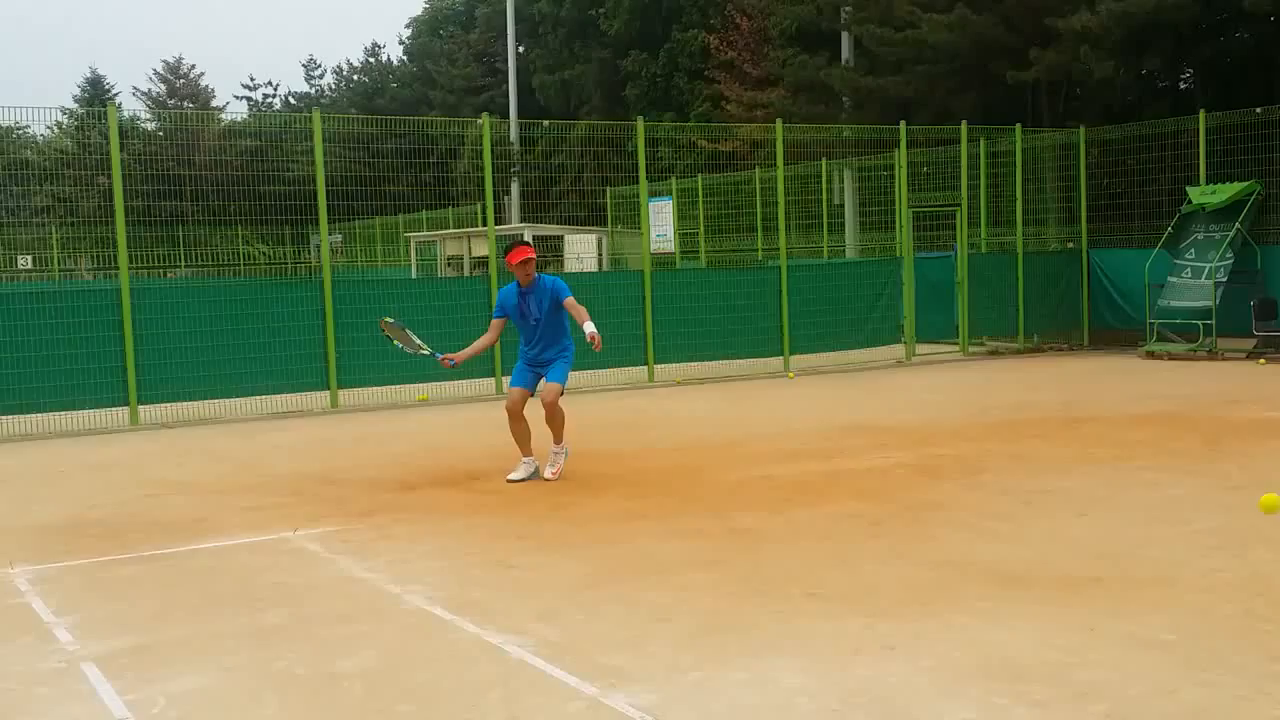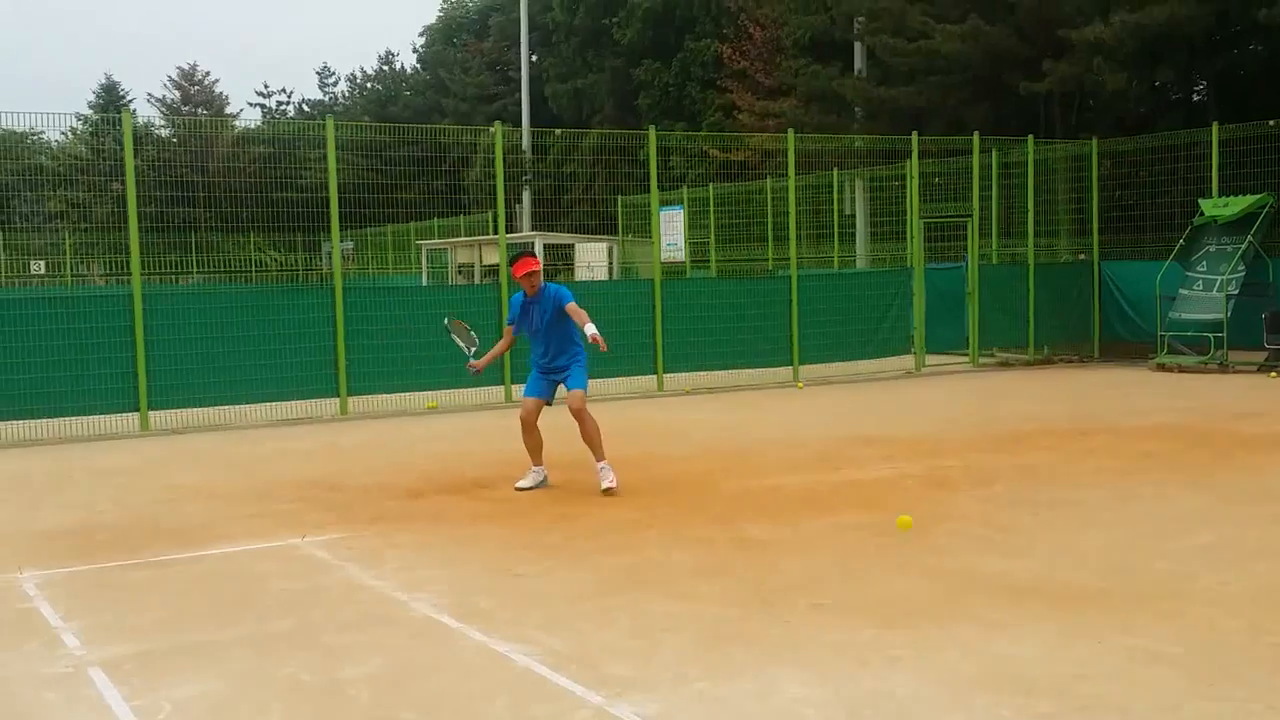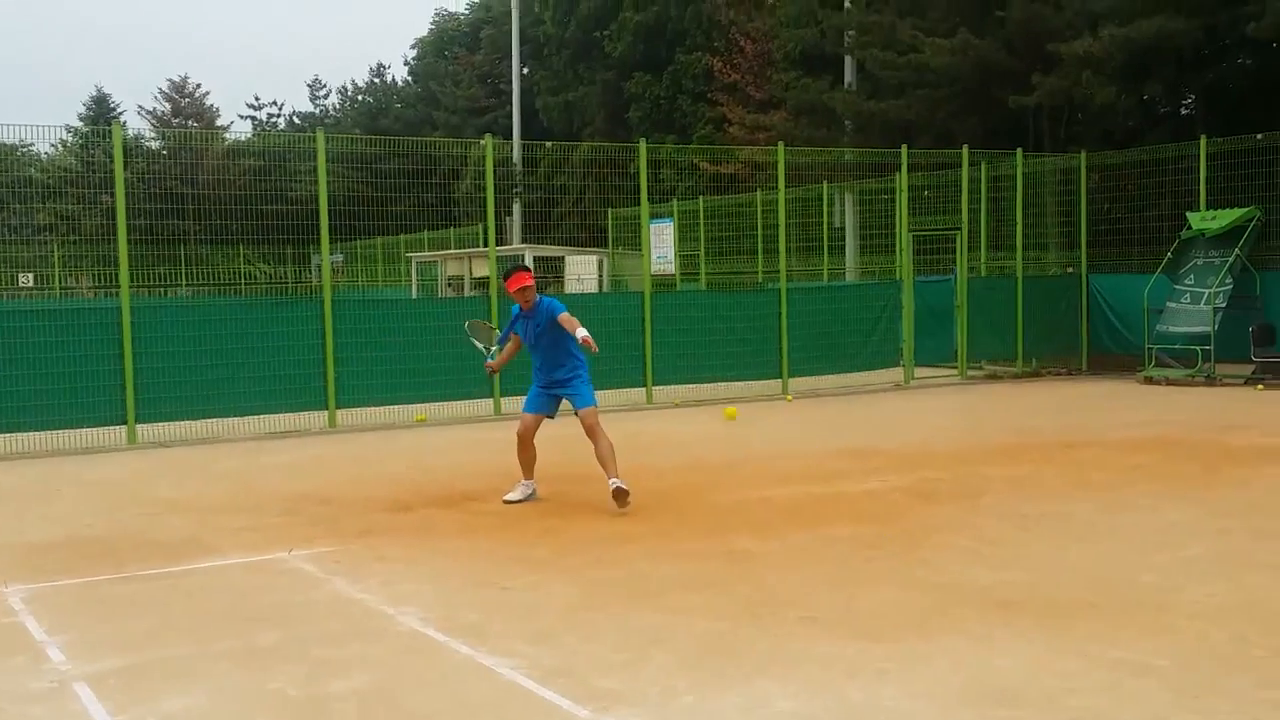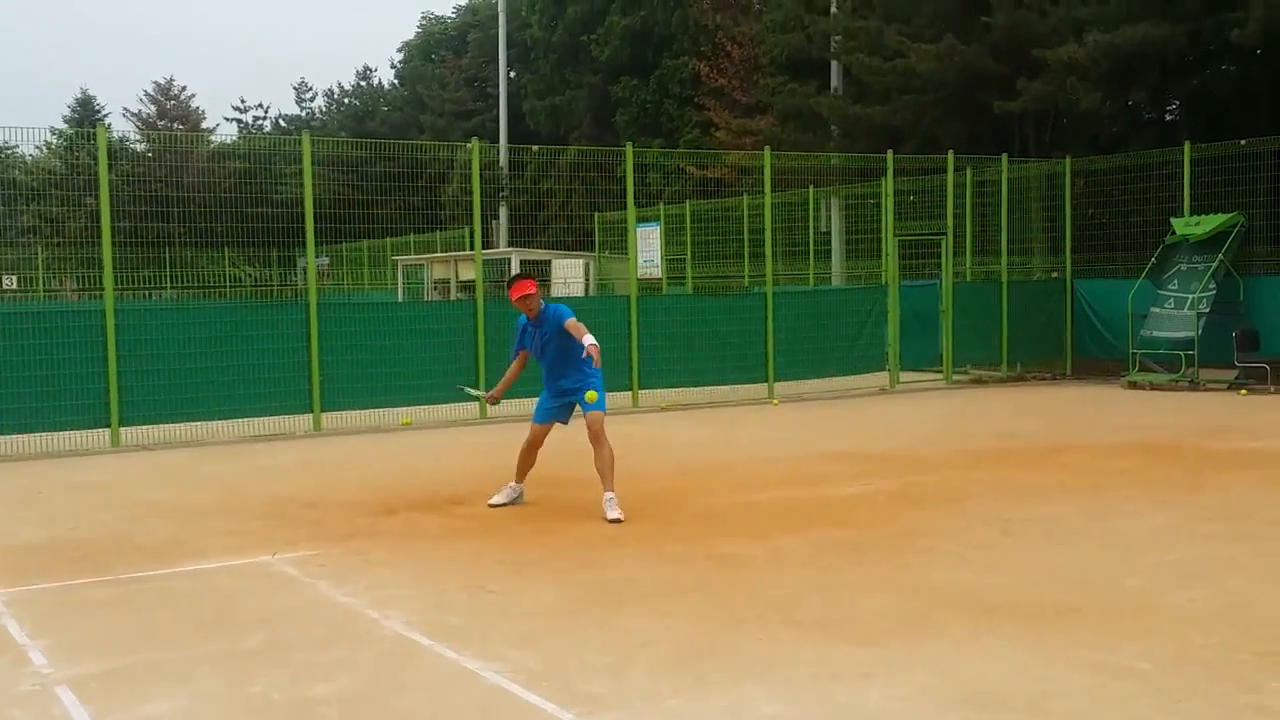
dt=0.2s
person 1, frame 1
left shoulder: (553, 284)
right shoulder: (506, 295)
left elbow: (574, 307)
right elbow: (492, 335)
left wrist: (589, 327)
right wrist: (460, 356)
left hip: (558, 355)
right hip: (528, 358)
left knee: (549, 399)
right knee: (513, 406)
left ankle: (558, 448)
right ankle: (528, 462)
person 1, frame 2
left shoulder: (557, 292)
right shoulder: (516, 303)
left elbow: (576, 312)
right elbow: (508, 339)
left wrist: (590, 329)
right wrist: (484, 362)
left hip: (571, 362)
right hip: (541, 367)
left knee: (578, 407)
right knee: (527, 417)
left ankle: (603, 467)
right ankle: (538, 472)
person 1, frame 3
left shoulder: (550, 306)
right shoulder: (517, 313)
left elbow: (568, 320)
right elbow: (515, 341)
left wrist: (581, 333)
right wrist: (496, 363)
left hip: (575, 375)
right hip: (544, 380)
left knee: (591, 425)
right knee: (523, 432)
left ankle: (615, 483)
right ankle: (528, 485)
person 1, frame 4
left shoulder: (558, 312)
right shoulder: (523, 326)
left elbow: (574, 327)
right elbow: (519, 362)
left wrist: (588, 340)
right wrist: (498, 390)
left hip: (587, 382)
right hip: (555, 388)
left knee: (597, 431)
right knee: (533, 440)
left ankle: (610, 499)
right ankle: (516, 488)
